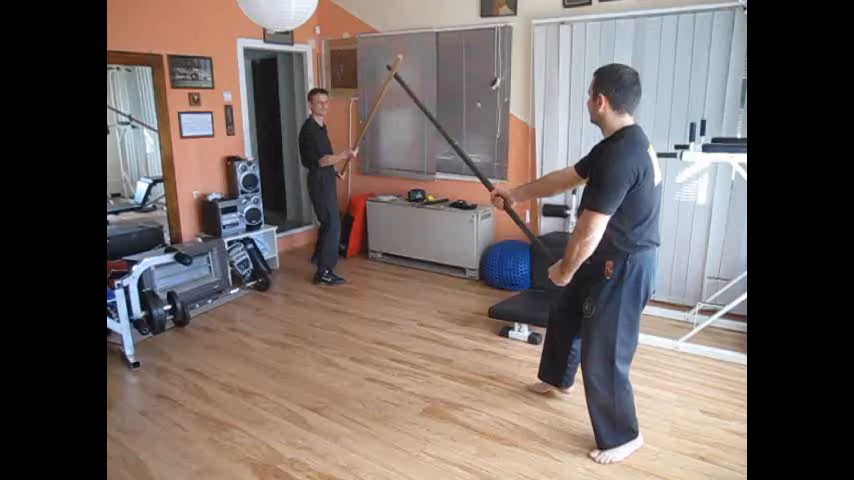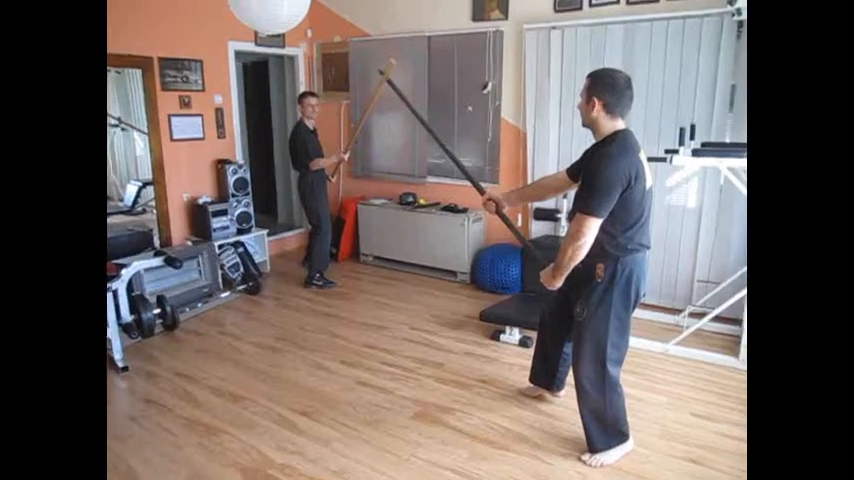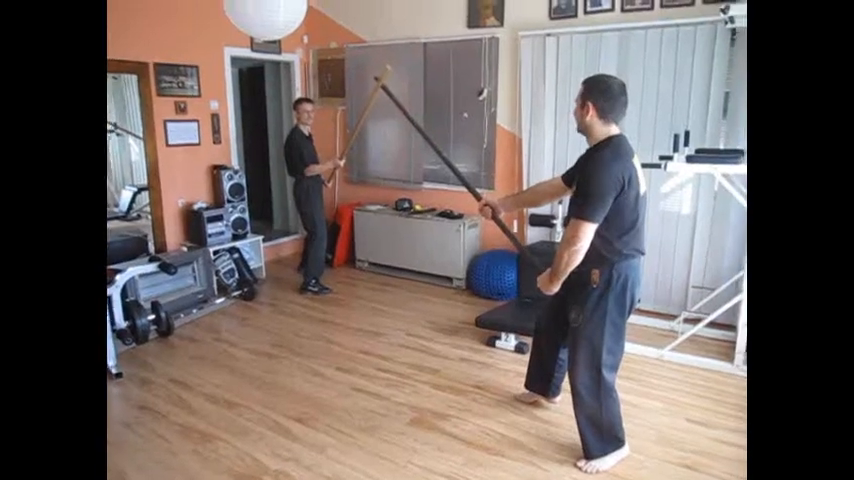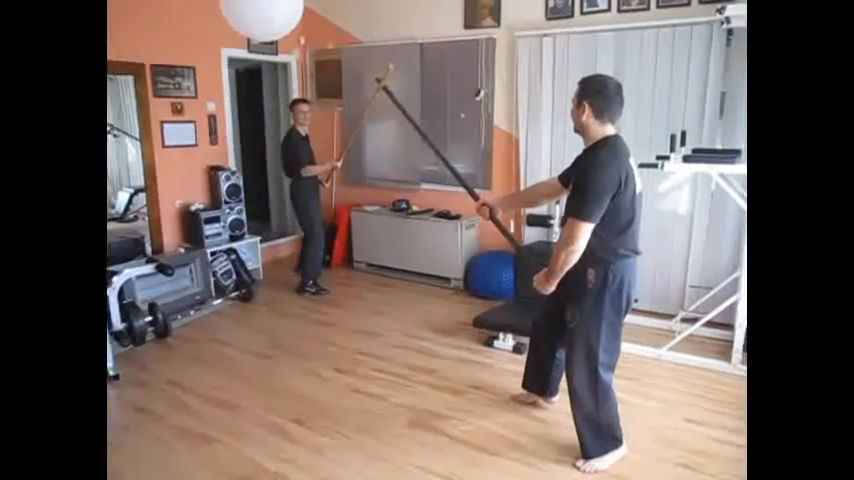
dt=0.5s
person 1, frame 1
left shoulder: (620, 155)
right shoulder: (621, 143)
left elbow: (589, 230)
right elbow: (567, 177)
left wrist: (564, 269)
right wrist: (517, 194)
left hip: (623, 266)
right hip: (609, 258)
left knee: (603, 354)
right knee: (564, 315)
left ankle: (621, 436)
right ankle: (557, 379)
person 1, frame 2
left shoulder: (612, 160)
right shoulder: (612, 147)
left elbow: (581, 234)
right elbow: (558, 182)
left wrist: (556, 274)
right wrist: (508, 198)
left hip: (614, 270)
right hip: (599, 262)
left knee: (594, 357)
right knee: (555, 319)
left ankle: (612, 440)
right ankle: (549, 382)
person 1, frame 3
left shoulder: (605, 164)
right shoulder: (607, 153)
left elbow: (577, 239)
right elbow: (554, 188)
left wrist: (553, 278)
right wrist: (504, 204)
left hip: (609, 275)
right hip: (595, 268)
left knee: (590, 363)
right knee: (551, 325)
left ankle: (608, 445)
right ankle: (544, 388)
person 1, frame 4
left shoulder: (602, 163)
right shoulder: (603, 152)
left elbow: (574, 239)
right elbow: (551, 188)
left wrist: (550, 277)
right wrist: (501, 203)
left hip: (604, 275)
right hip: (590, 268)
left knee: (587, 362)
right knee: (548, 326)
left ankle: (605, 445)
right ankle: (541, 389)
person 2, frame 1
left shoulder: (320, 126)
right shoulder: (309, 129)
right elbow: (321, 160)
left wrist: (334, 168)
right wrist: (345, 155)
left hip: (326, 178)
right hip: (319, 180)
left knee: (327, 221)
right knee: (332, 224)
left ankle: (319, 255)
right ankle: (323, 272)
person 2, frame 2
left shoulder: (311, 129)
right shoulder: (300, 132)
right elbow: (312, 164)
left wrist: (325, 171)
right wrist: (335, 159)
left hip: (316, 182)
right hip: (310, 183)
left knee: (318, 225)
right knee: (323, 228)
left ankle: (310, 258)
right ankle: (315, 275)
person 2, frame 3
left shoulder: (306, 135)
right shoulder: (295, 138)
right elbow: (307, 170)
left wrist: (321, 176)
right wrist: (331, 165)
left hip: (312, 188)
right hip: (305, 189)
left knee: (314, 231)
right knee: (319, 234)
left ankle: (306, 264)
right ankle: (310, 281)
person 2, frame 4
left shoulder: (303, 136)
right shoulder: (292, 139)
right elbow: (303, 170)
left wrist: (318, 176)
right wrist: (328, 166)
left hip: (309, 188)
right hip: (302, 190)
left knee: (311, 232)
right knee: (316, 235)
left ankle: (303, 265)
right ankle: (308, 282)
